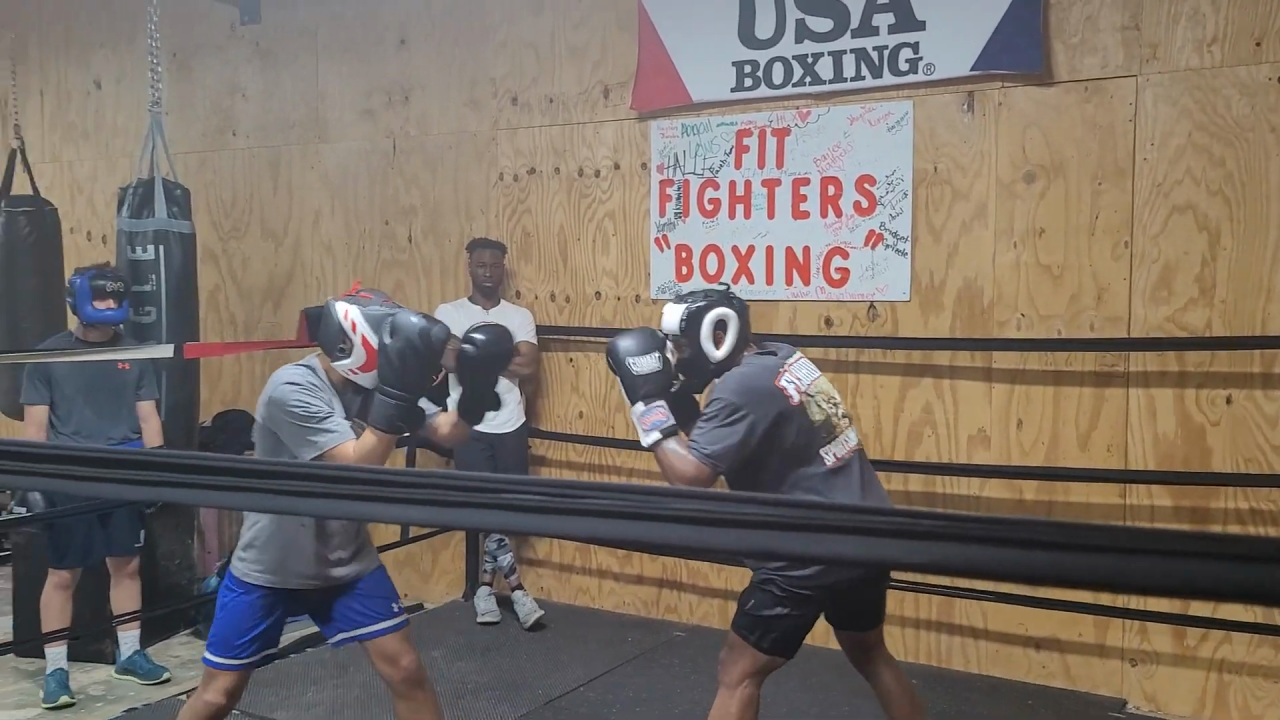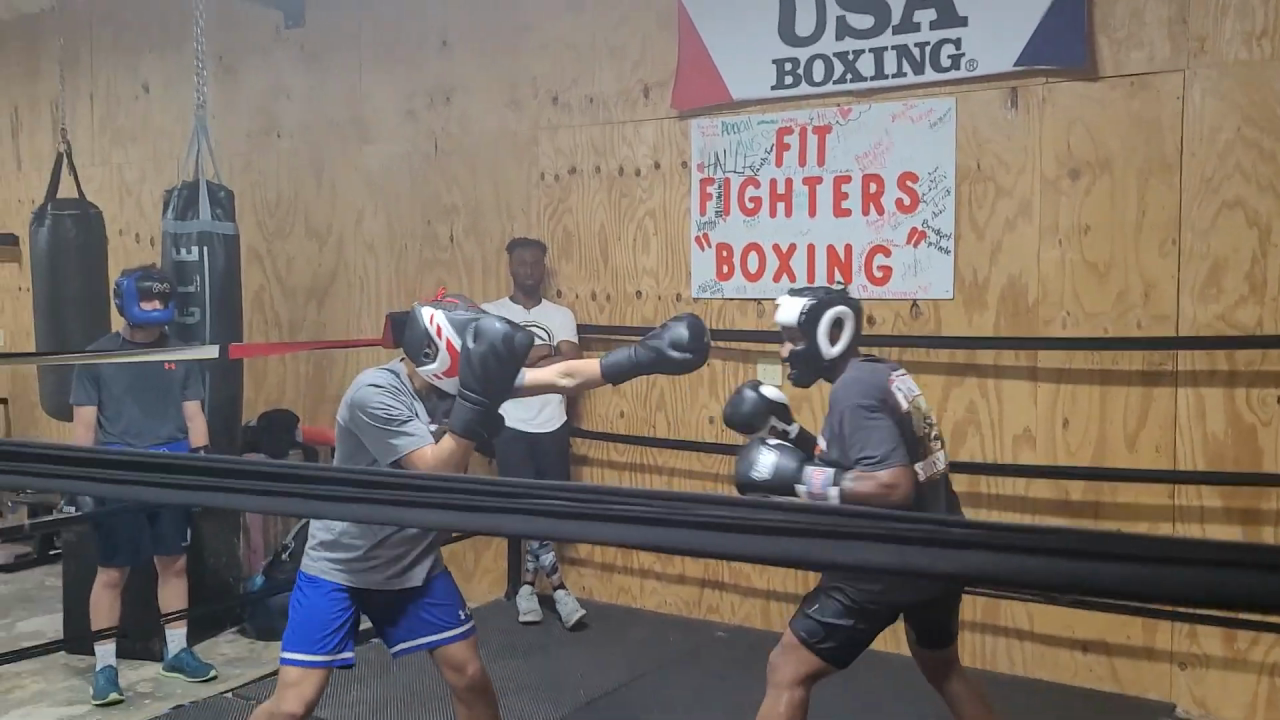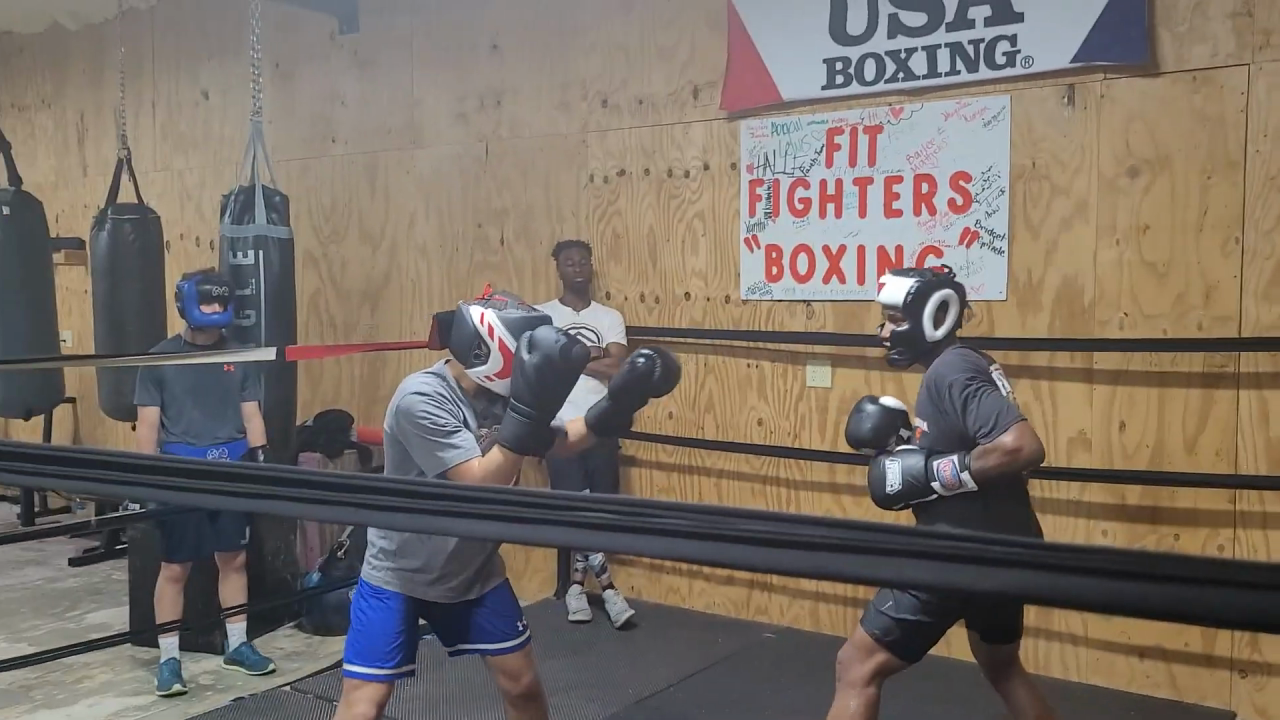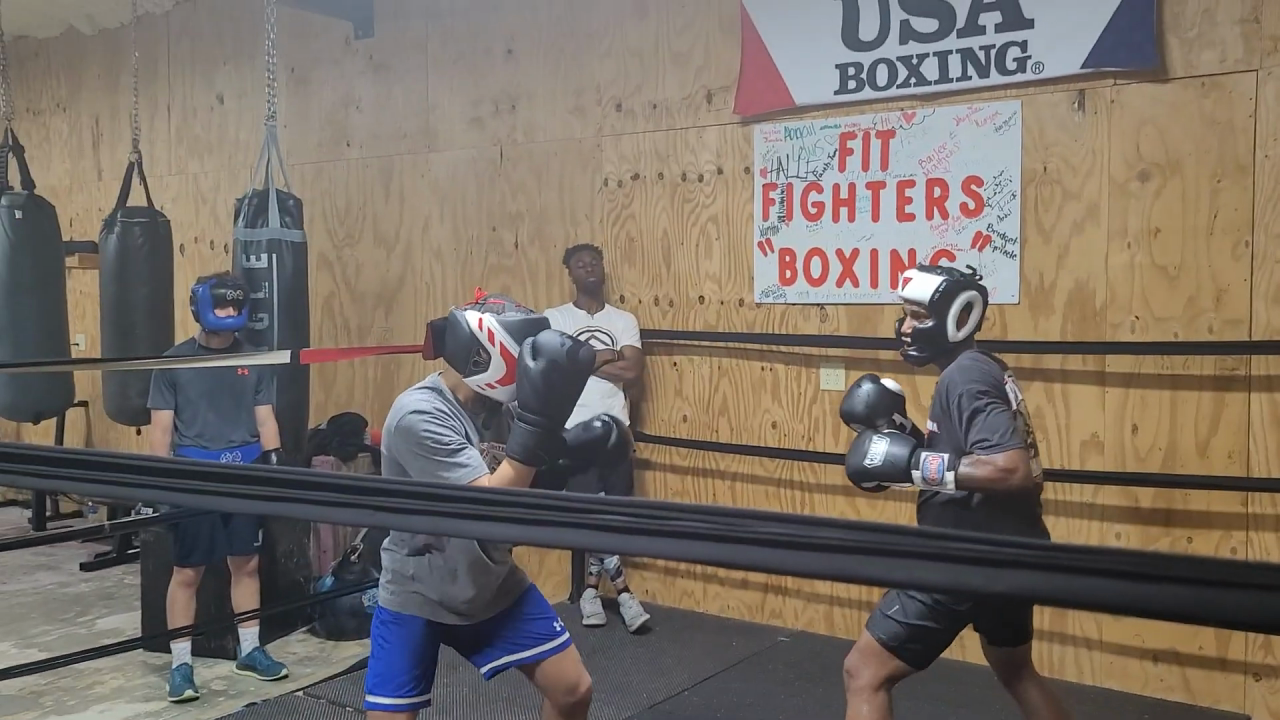
dt=0.2s
person 1, frame 1
left shoulder: (741, 386)
right shoulder: (782, 357)
left elbow: (688, 475)
right elbow: (720, 446)
left wrist: (645, 400)
right wrist: (675, 398)
left knee: (738, 674)
right knee: (869, 653)
person 1, frame 2
left shoulder: (855, 391)
right shoulder: (882, 372)
left elbow: (893, 487)
left wrist: (801, 479)
right wrist: (789, 434)
left knee: (787, 673)
right knee: (942, 670)
person 1, frame 3
left shoulder: (953, 372)
right shoulder: (966, 365)
left elbow: (1023, 448)
left wrist: (930, 473)
right wrist: (907, 441)
left knee: (857, 668)
right knee: (1003, 668)
person 1, frame 4
left shoulder: (965, 378)
right shoulder: (981, 371)
left elbow: (1011, 470)
left wrist: (912, 463)
right wrist: (907, 437)
left knee: (865, 673)
right knee: (1016, 671)
person 2, frame 1
left shoulder: (373, 381)
right shoulder: (291, 389)
left elbow: (449, 432)
right elbow: (357, 468)
left wrist: (477, 385)
right wrist: (399, 389)
left hip: (348, 560)
right hip: (271, 565)
left knee: (405, 671)
person 2, frame 2
left shoulder: (459, 382)
right shoulder: (374, 393)
left elbow: (560, 378)
right elbow: (437, 474)
left wrist: (642, 357)
right wrist: (480, 397)
left hip: (413, 565)
right hip: (339, 566)
left knee: (469, 677)
person 2, frame 3
left shoulder: (504, 387)
right shoulder: (421, 398)
left elbow: (563, 440)
right elbow: (482, 485)
left wrist: (624, 395)
right wrist: (530, 406)
left hip: (473, 571)
right hip: (397, 576)
left knee: (523, 685)
person 2, frame 4
left shoulder: (494, 401)
right shoulder: (418, 415)
left wrist: (573, 451)
right wrist: (538, 417)
left hip: (494, 585)
right hip: (417, 599)
person 3, frame 1
left shoulder: (133, 354)
right shoulder: (49, 355)
left elbow: (147, 415)
right elbow: (35, 423)
left knee: (127, 565)
right knee: (62, 575)
left ankle: (130, 654)
right ankle: (55, 669)
person 3, frame 2
left shoulder: (179, 355)
right shoulder: (98, 356)
left elbow: (193, 414)
right elbow: (84, 424)
left knee: (174, 564)
right knee: (111, 573)
left ankle: (177, 651)
right ankle: (105, 666)
person 3, frame 3
left shoulder: (238, 357)
right shoulder: (160, 358)
left elbow: (251, 416)
right elbow: (147, 424)
left wrist: (260, 461)
left knee: (233, 559)
right knee: (174, 568)
left ankle: (237, 645)
right ankle: (169, 657)
person 3, frame 4
left shoulder: (253, 360)
right shoulder: (174, 361)
left elbow: (265, 419)
right elbow: (161, 428)
left wrist: (274, 463)
left knee: (246, 564)
right knee: (187, 573)
left ankle: (250, 650)
right ankle: (180, 663)
person 4, frame 1
left shoulder: (520, 316)
right shoulder: (448, 313)
left elbow: (529, 369)
right elbow: (450, 359)
left hip: (510, 425)
right hip: (468, 425)
left ankle: (486, 586)
right ankle: (517, 588)
person 4, frame 2
left shoulder: (562, 315)
right shoulder: (491, 313)
right wrist: (544, 351)
left hip: (551, 425)
right hip: (510, 424)
left ankle: (528, 585)
right ankle: (558, 587)
person 4, frame 3
left shoulder: (610, 317)
right shoulder: (540, 315)
left elbow: (619, 369)
right wrist: (592, 353)
left ankle: (578, 585)
right ankle: (607, 588)
person 4, frame 4
left shoulder: (624, 320)
right shoulder: (554, 318)
left elbow: (632, 372)
right wrist: (607, 356)
right hip: (572, 429)
left ankle: (591, 589)
right ankle: (622, 591)
